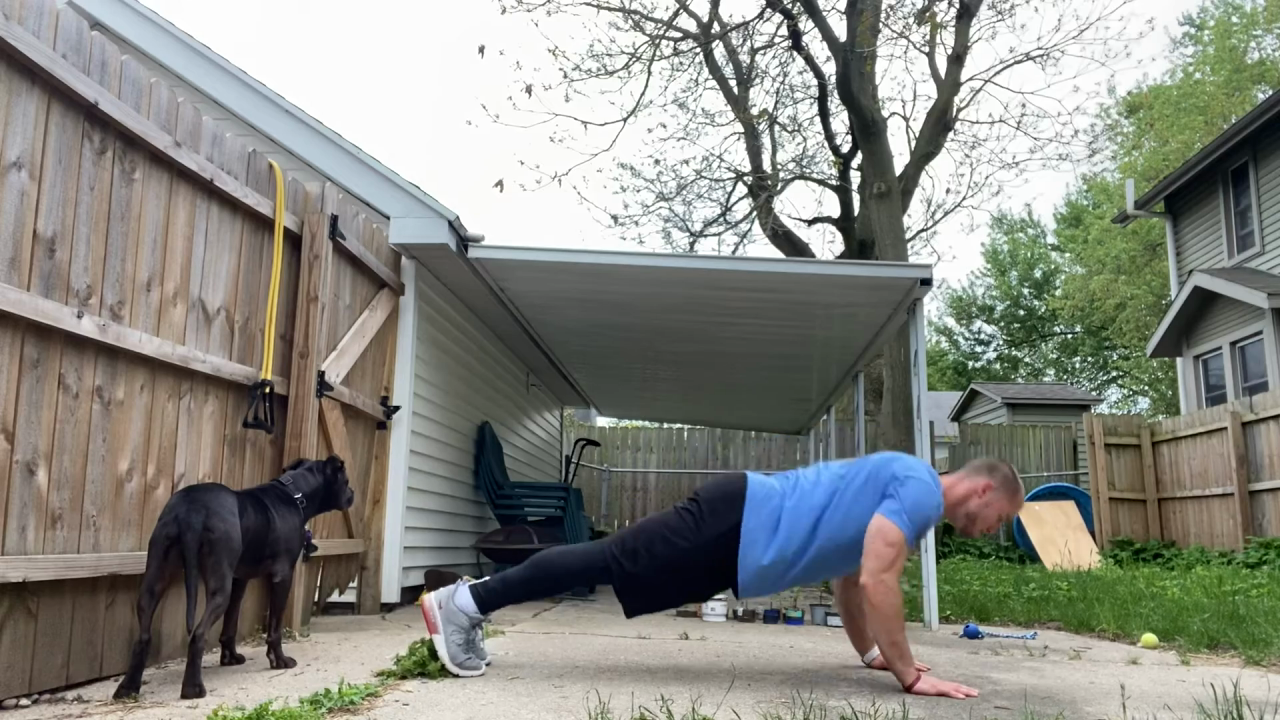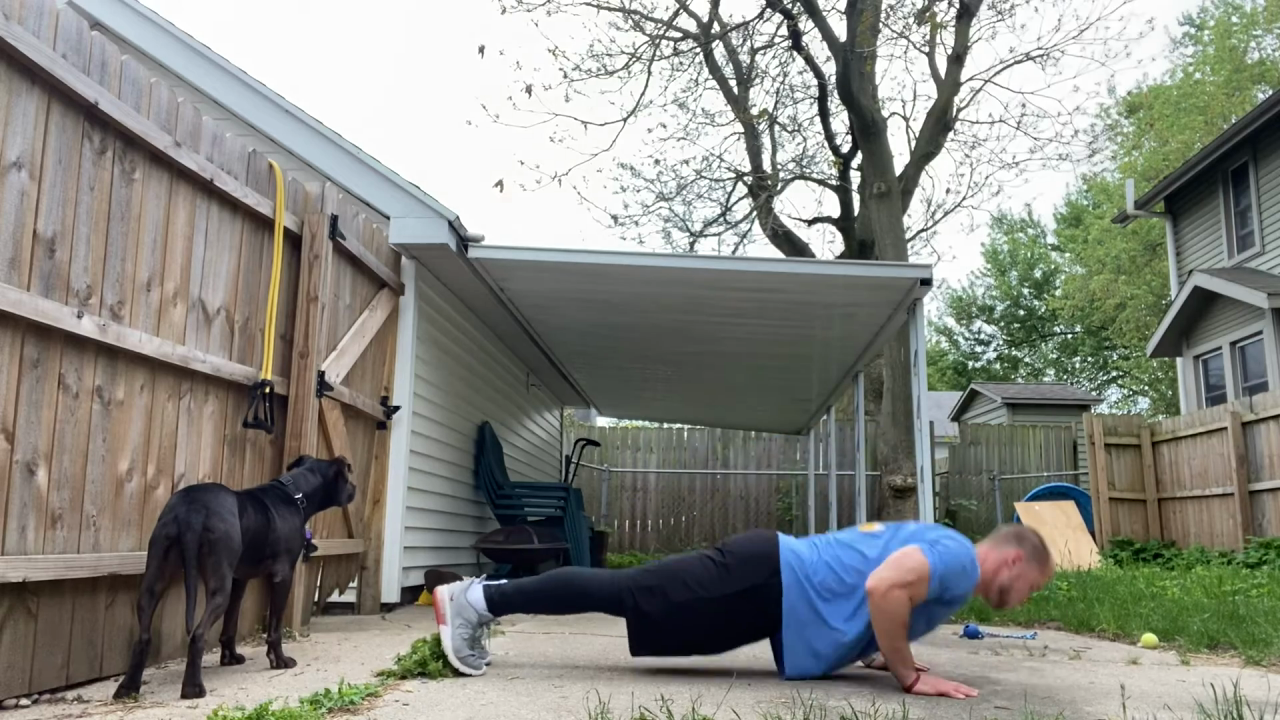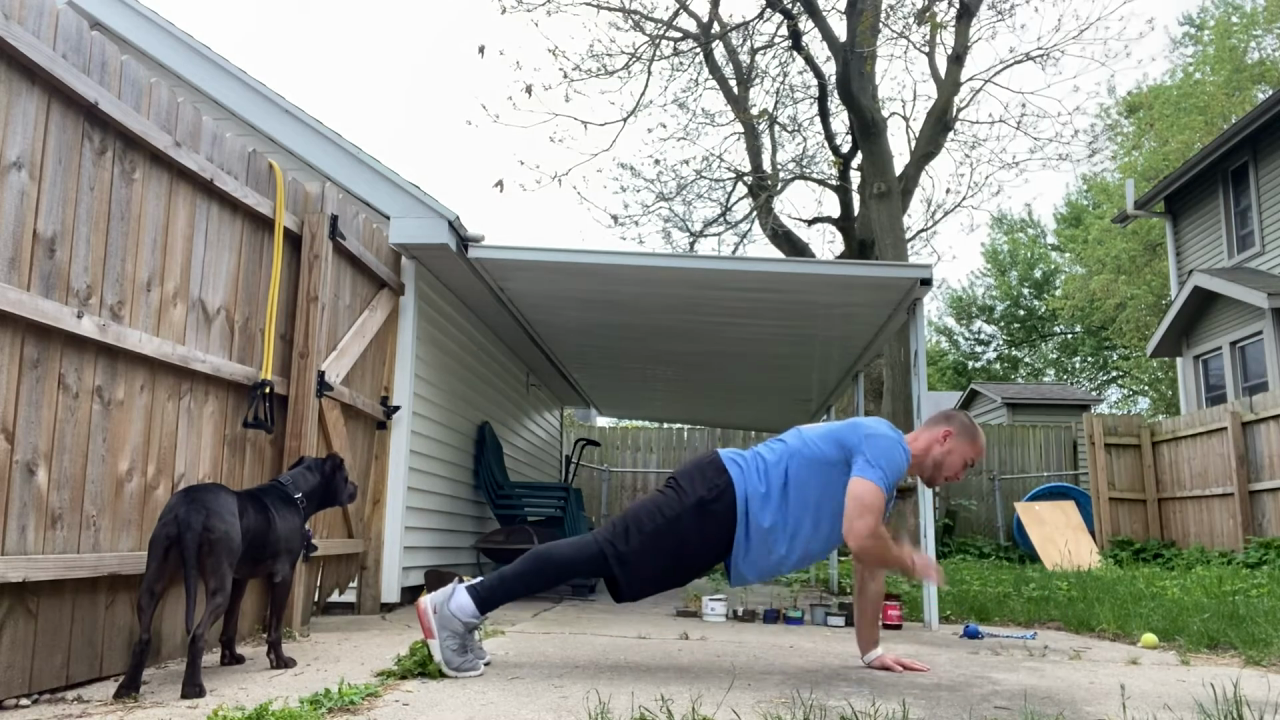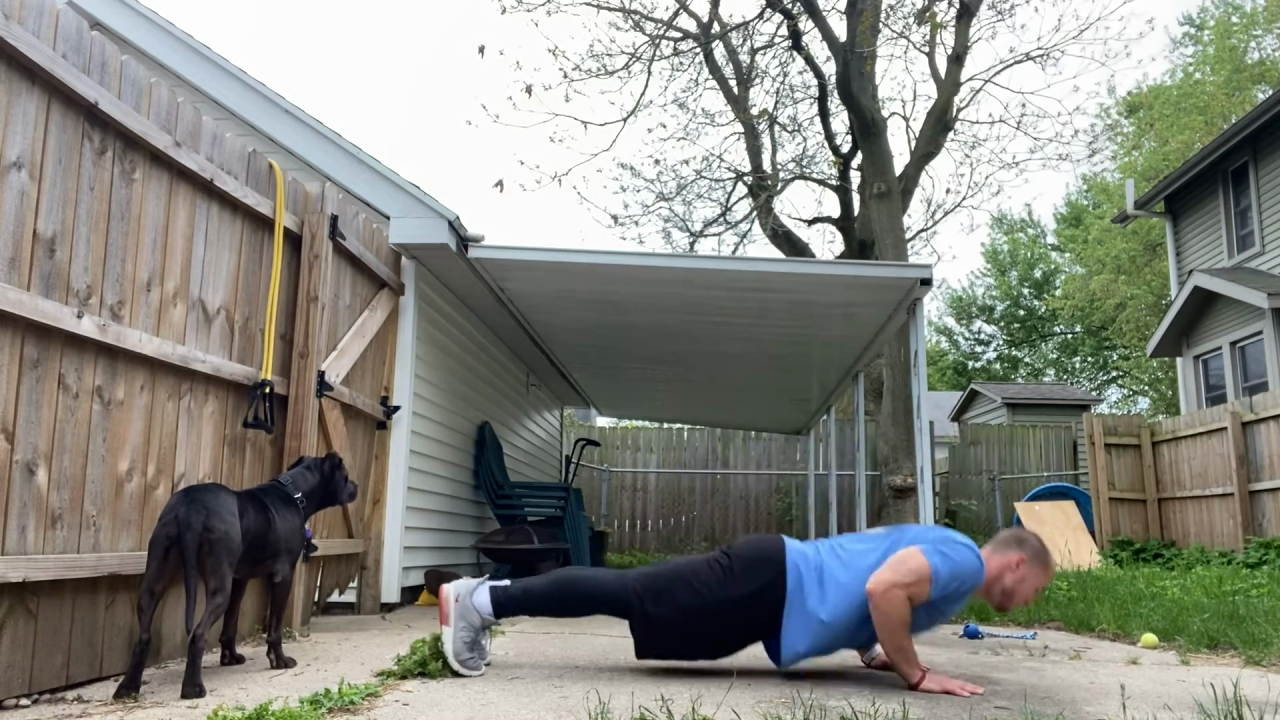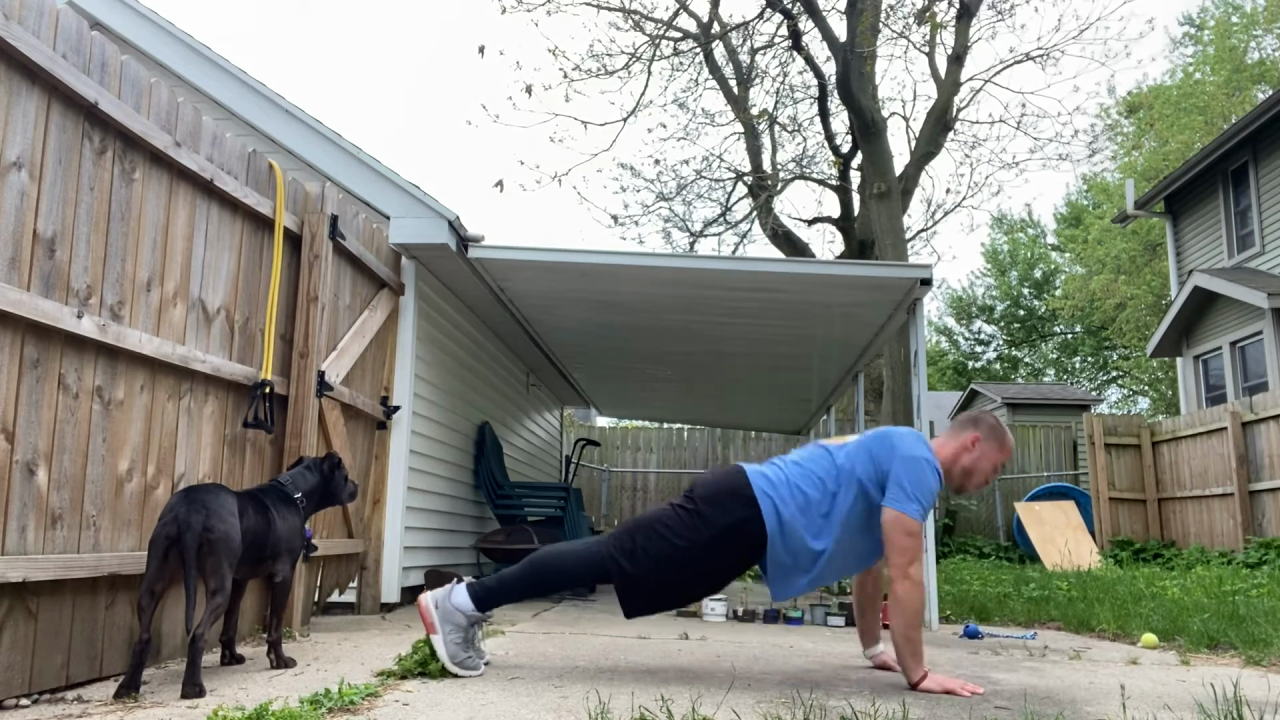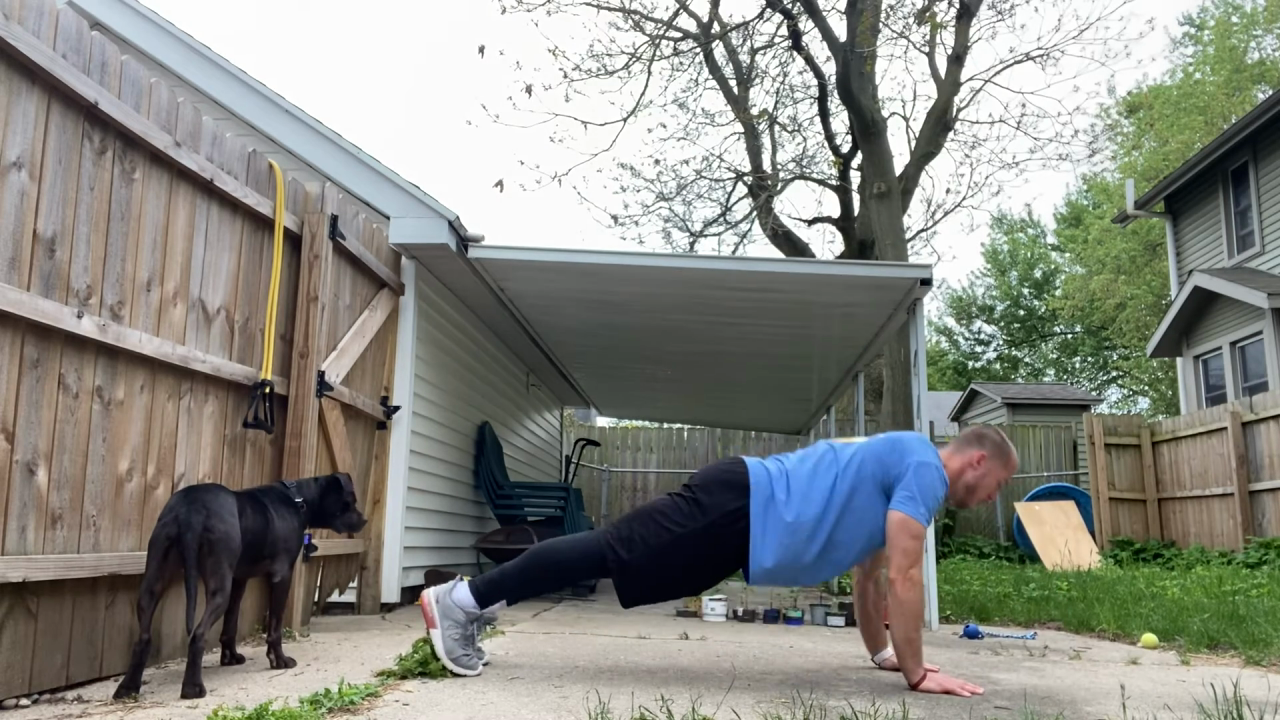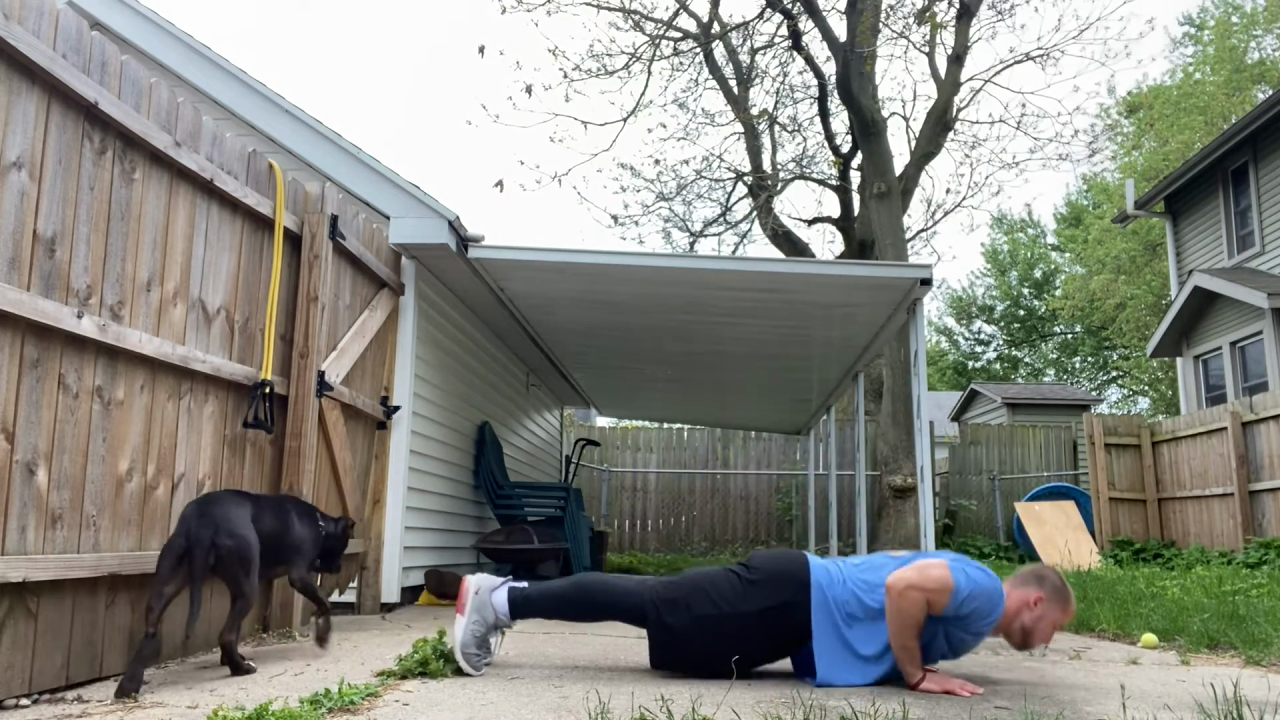
dt=0.7s
person 1, frame 1
left shoulder: (906, 486)
right shoulder: (920, 489)
left elbow: (852, 574)
right elbow: (875, 583)
left wrist: (869, 650)
right wrist: (910, 674)
left hip: (744, 525)
right hip: (737, 525)
left knee: (604, 563)
right knee: (609, 563)
left ankle: (471, 600)
right ankle: (463, 602)
person 1, frame 2
left shoulder: (935, 544)
right shoulder: (955, 561)
right elbow: (879, 590)
left wrist: (872, 652)
right wrist: (908, 673)
left hip: (773, 574)
right hip: (766, 583)
left knee: (623, 587)
right knee: (624, 592)
left ankle: (485, 593)
right ankle: (474, 597)
person 1, frame 3
left shoulder: (877, 463)
right shoulder: (884, 443)
left elbow: (867, 564)
right elbow: (861, 540)
left wrist: (871, 649)
right wrist: (911, 561)
left hip: (724, 510)
right hip: (717, 499)
left knee: (597, 553)
right knee: (604, 555)
left ankle: (464, 604)
right ankle: (458, 605)
person 1, frame 4
left shoulder: (943, 551)
right shoulder: (961, 566)
right elbow: (884, 588)
left wrist: (870, 649)
right wrist: (912, 670)
left hip: (779, 580)
right hip: (771, 586)
left knee: (626, 590)
right knee: (629, 595)
left ankle: (485, 596)
right ankle: (480, 598)
person 1, frame 5
left shoulder: (899, 451)
right shoulder: (919, 465)
left elbow: (864, 558)
right elbow: (903, 572)
left wrist: (875, 645)
right wrist: (917, 672)
left hip: (743, 506)
right hip: (744, 517)
left knee: (605, 556)
right knee: (609, 561)
left ankle: (466, 600)
right ankle: (463, 602)
person 1, frame 6
left shoulder: (902, 459)
right shoulder: (926, 470)
left elbow: (862, 563)
right elbow: (899, 575)
left wrist: (882, 649)
right wrist: (916, 672)
left hip: (743, 506)
right hip: (739, 508)
left knee: (607, 554)
right knee: (606, 553)
left ankle: (471, 600)
right ankle: (462, 600)
person 1, frame 7
left shoulder: (967, 587)
right shoulder: (984, 593)
right elbow: (904, 586)
left wrist: (894, 660)
right wrist: (915, 672)
left hip: (801, 587)
right hip: (793, 602)
left knee: (651, 596)
right knee: (650, 604)
left ankle: (503, 592)
right ankle: (498, 599)
